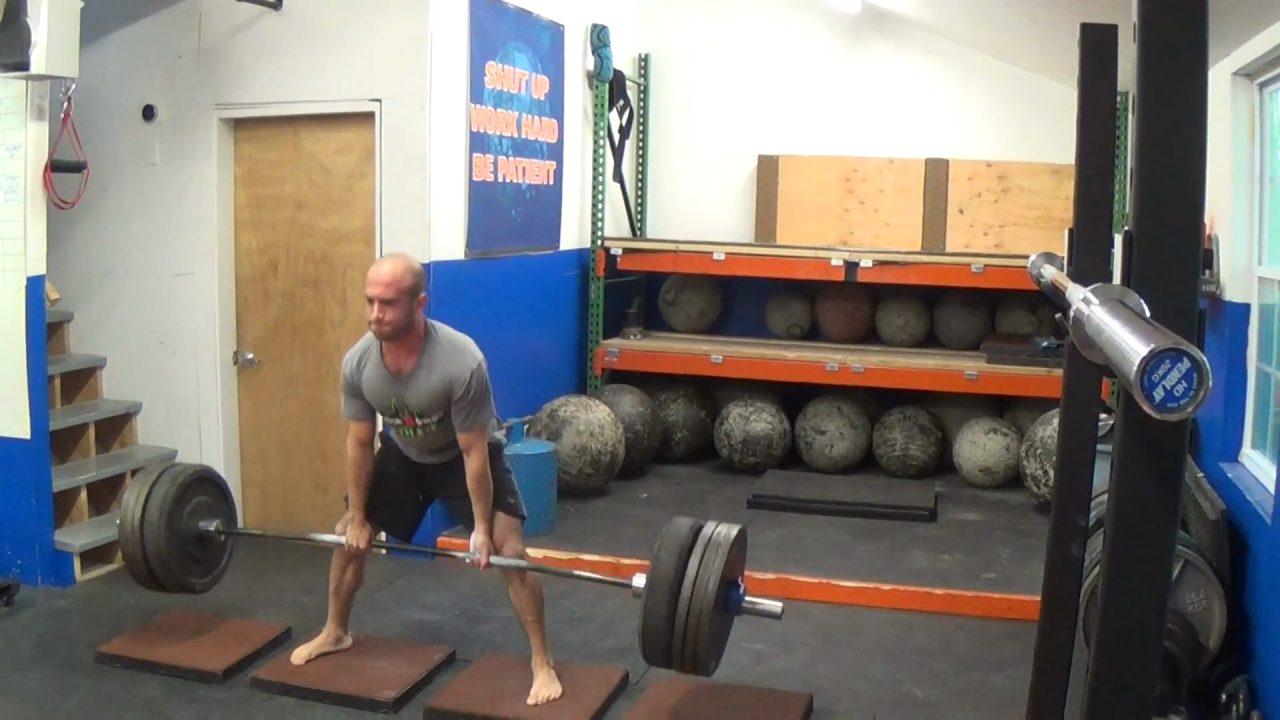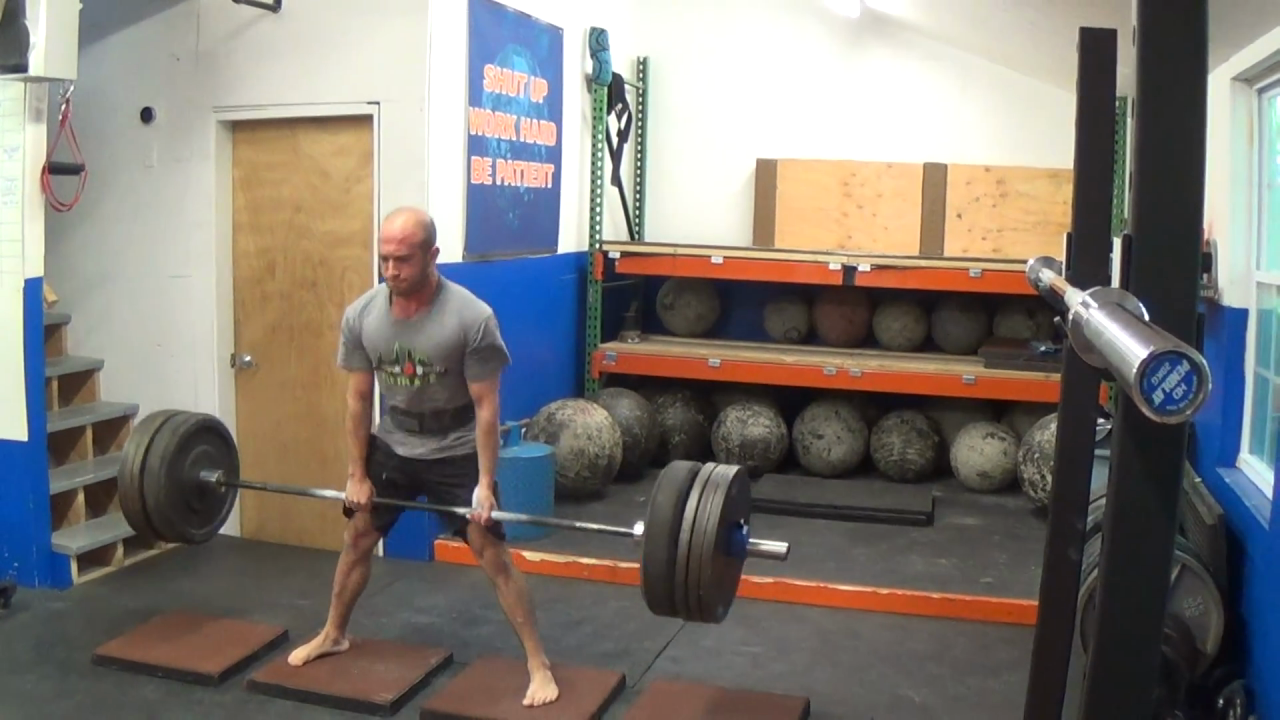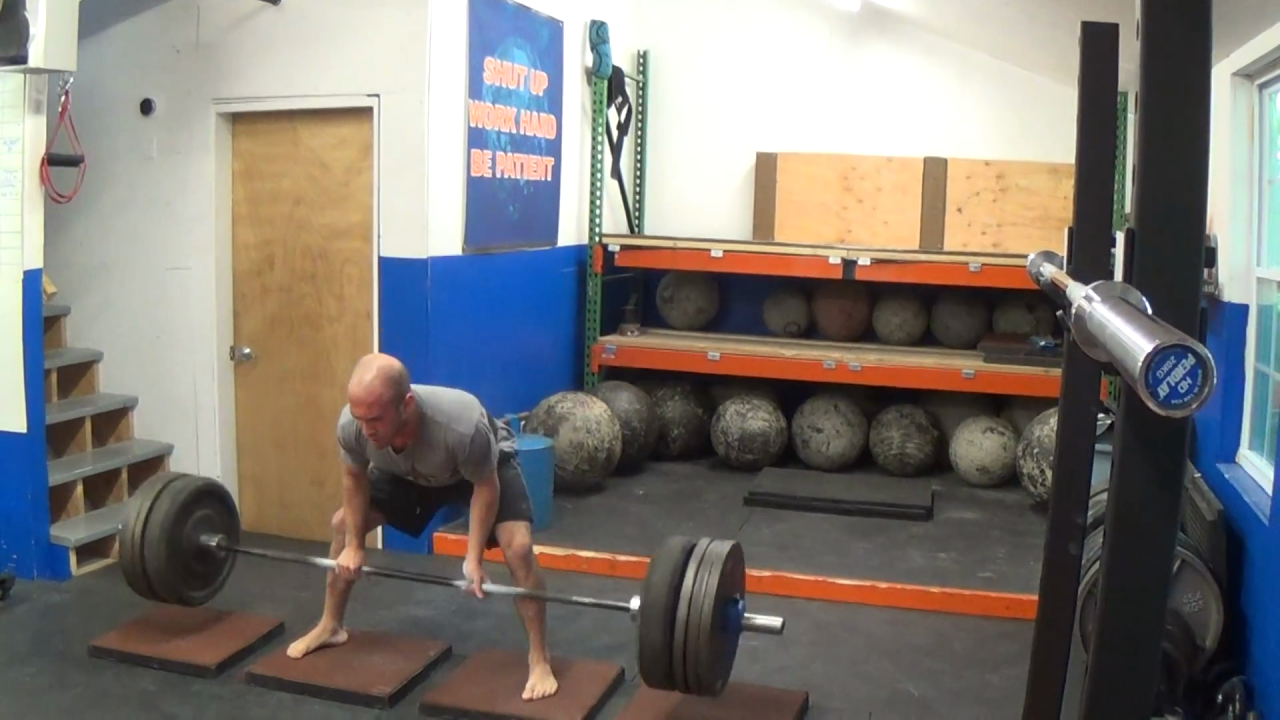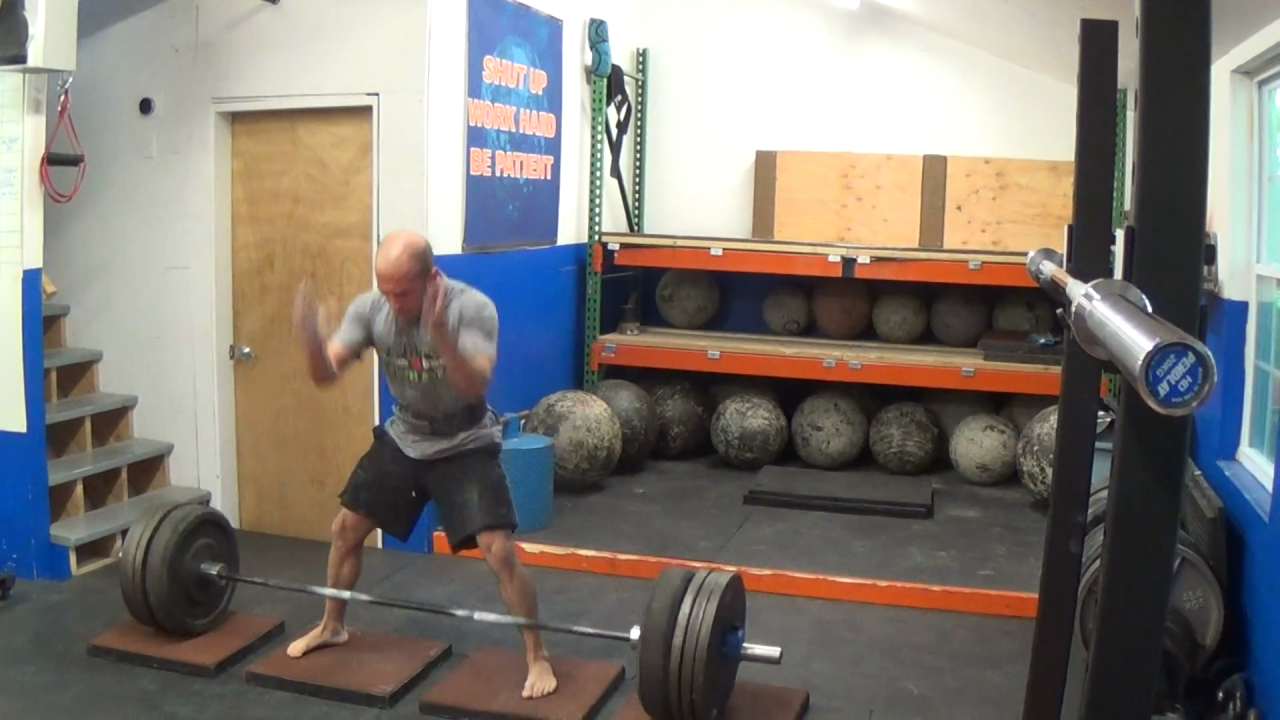
dt=0.4s
person 1, frame 1
left shoulder: (461, 363)
right shoulder: (357, 362)
left elbow: (474, 451)
right elbow: (360, 444)
left wrist: (481, 529)
right wrist: (357, 518)
left hip: (465, 457)
right hip: (404, 454)
left knee: (508, 551)
right knee: (349, 539)
left ankle: (542, 665)
right ankle: (334, 633)
person 1, frame 2
left shoulder: (472, 318)
right shoulder: (361, 315)
left elbow: (487, 405)
right elbow: (358, 398)
left wrist: (485, 484)
right wrist: (357, 474)
left hip: (458, 452)
right hip: (392, 448)
left knee: (492, 555)
right knee: (357, 538)
left ankle: (537, 664)
right ankle: (334, 634)
person 1, frame 3
left shoulder: (462, 423)
right shoulder: (351, 425)
left elbow: (486, 487)
right elbow: (355, 479)
left wrist: (473, 558)
right wrist: (353, 546)
left hip: (485, 462)
left knee: (517, 547)
right knee: (343, 523)
left ankle: (539, 659)
right ankle: (330, 625)
person 1, frame 4
left shoulder: (471, 305)
right shoulder: (370, 307)
left elbow: (477, 382)
right elbow: (326, 372)
left wrist: (440, 334)
right wrist: (311, 335)
left hip: (467, 444)
right hip: (402, 439)
left knee: (499, 551)
right knee: (345, 530)
left ankle: (537, 657)
right ankle: (331, 628)
